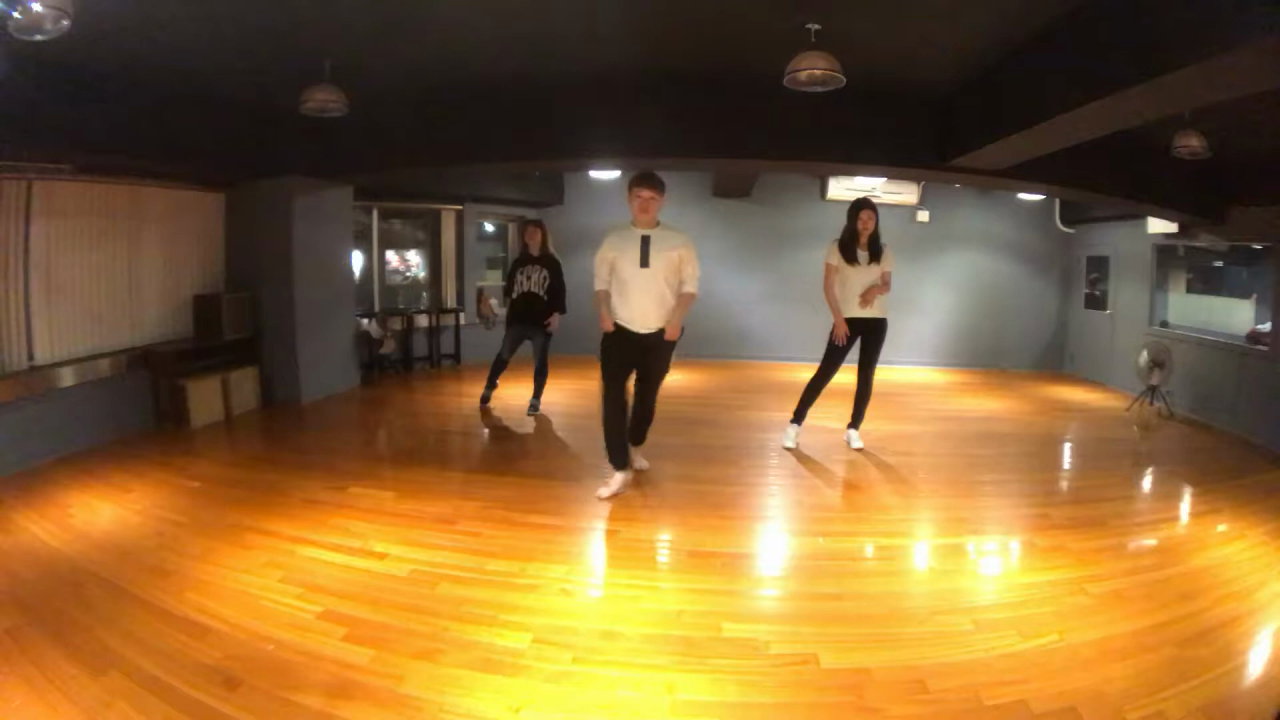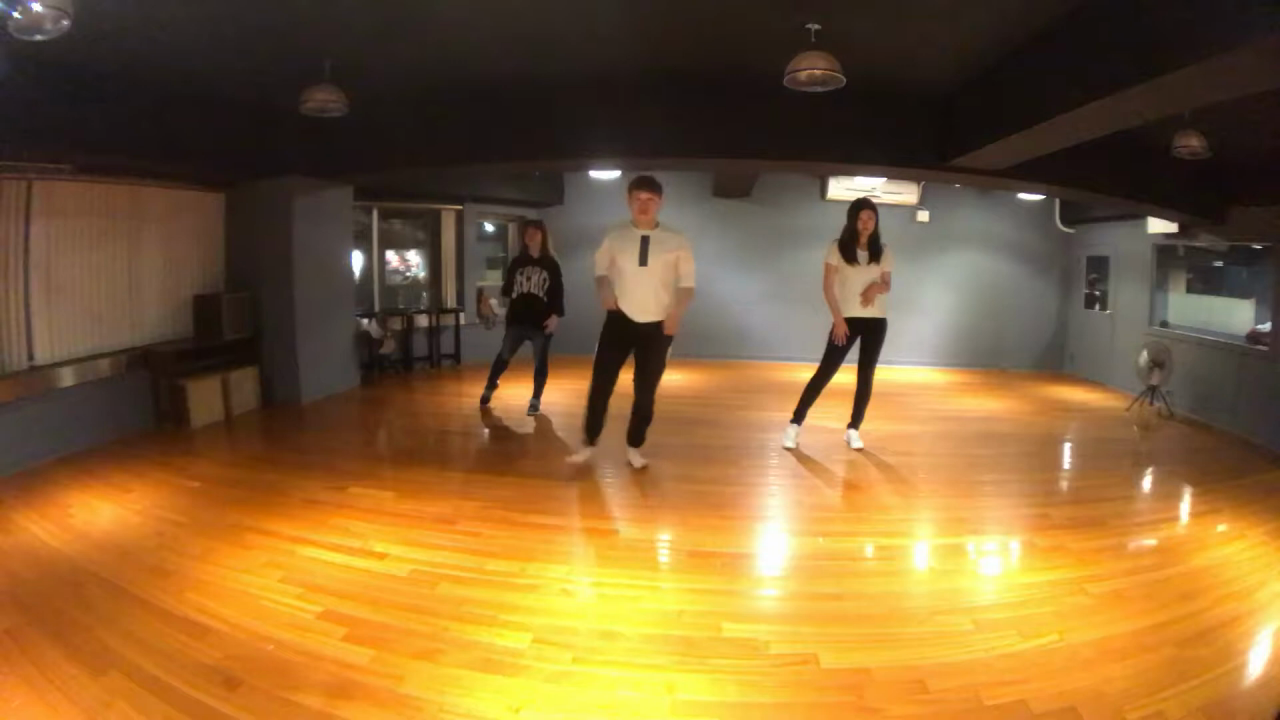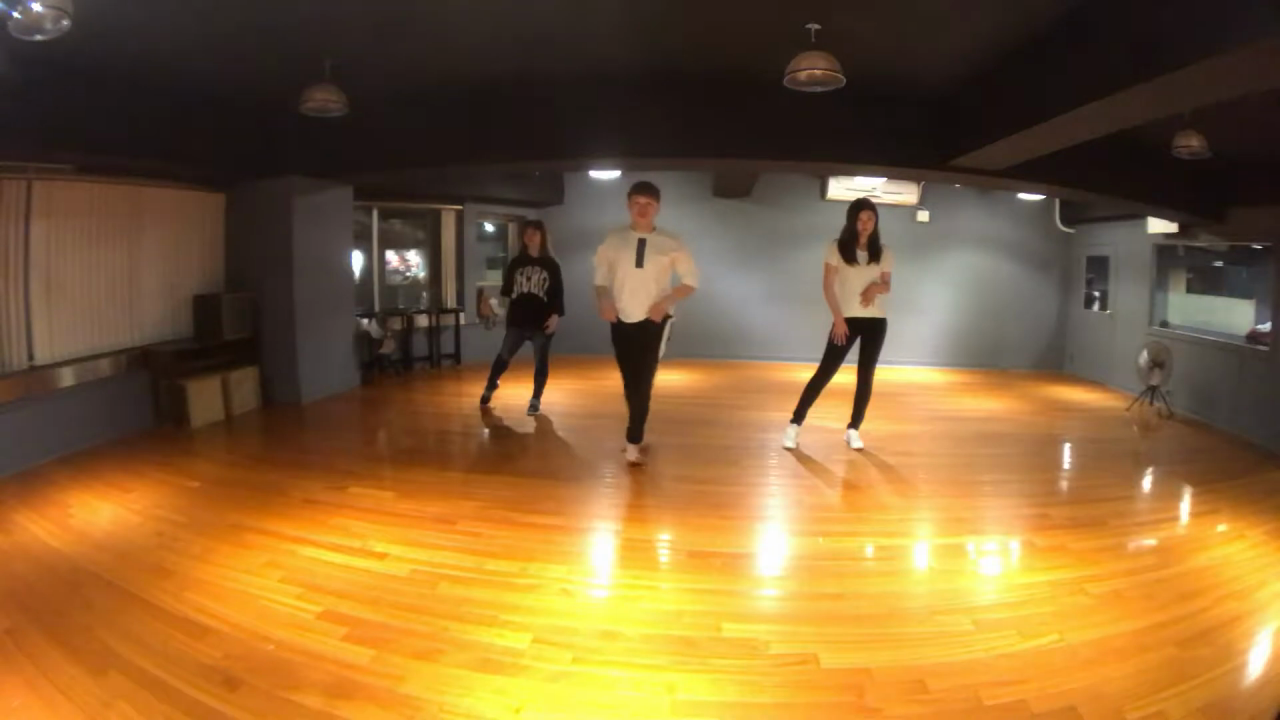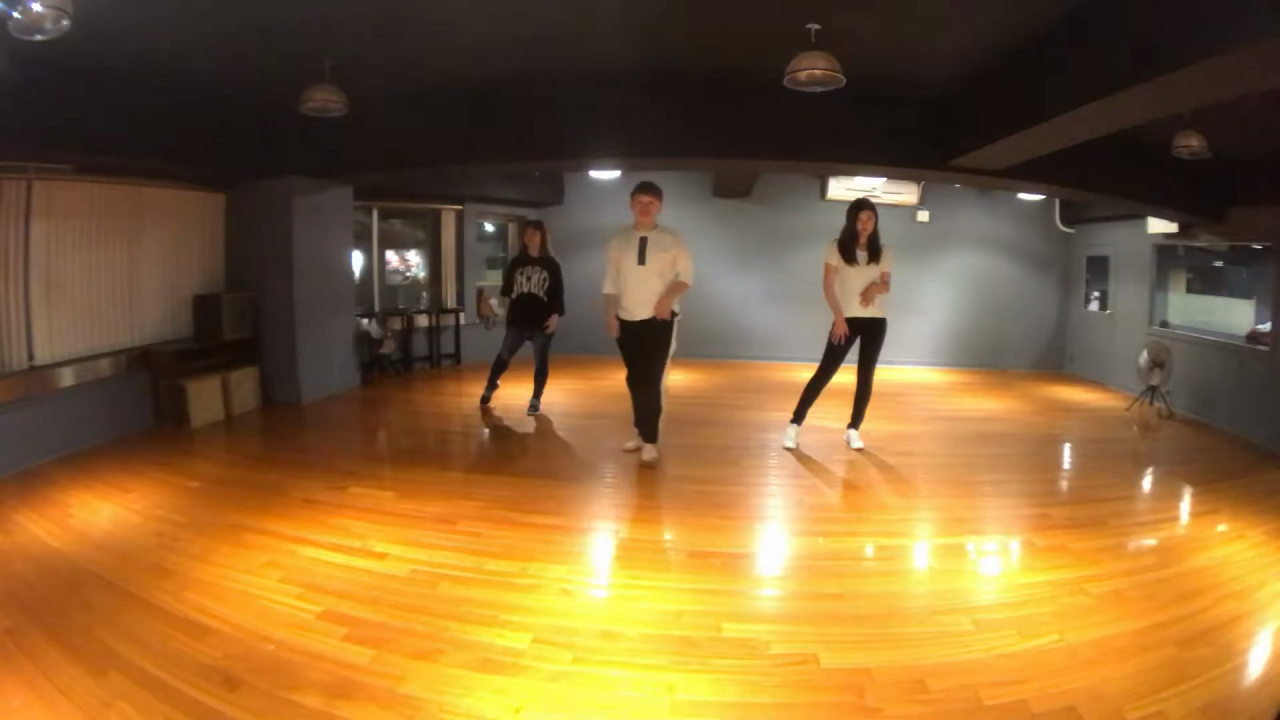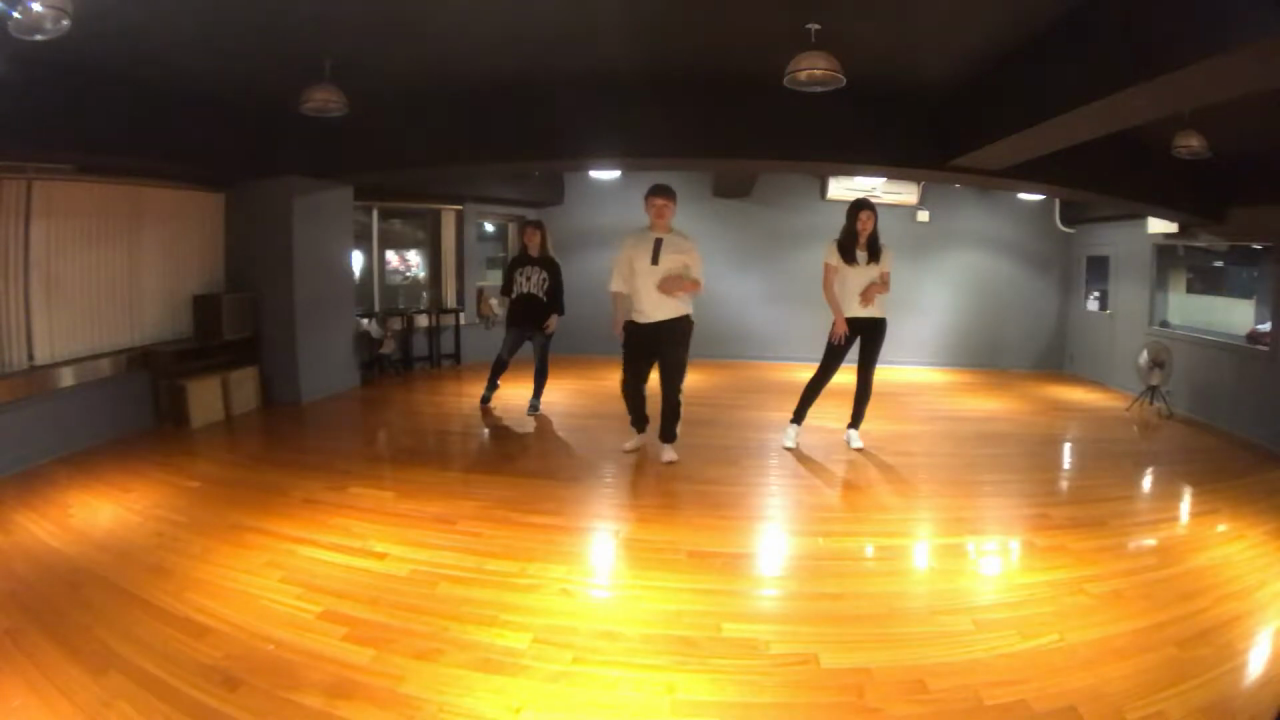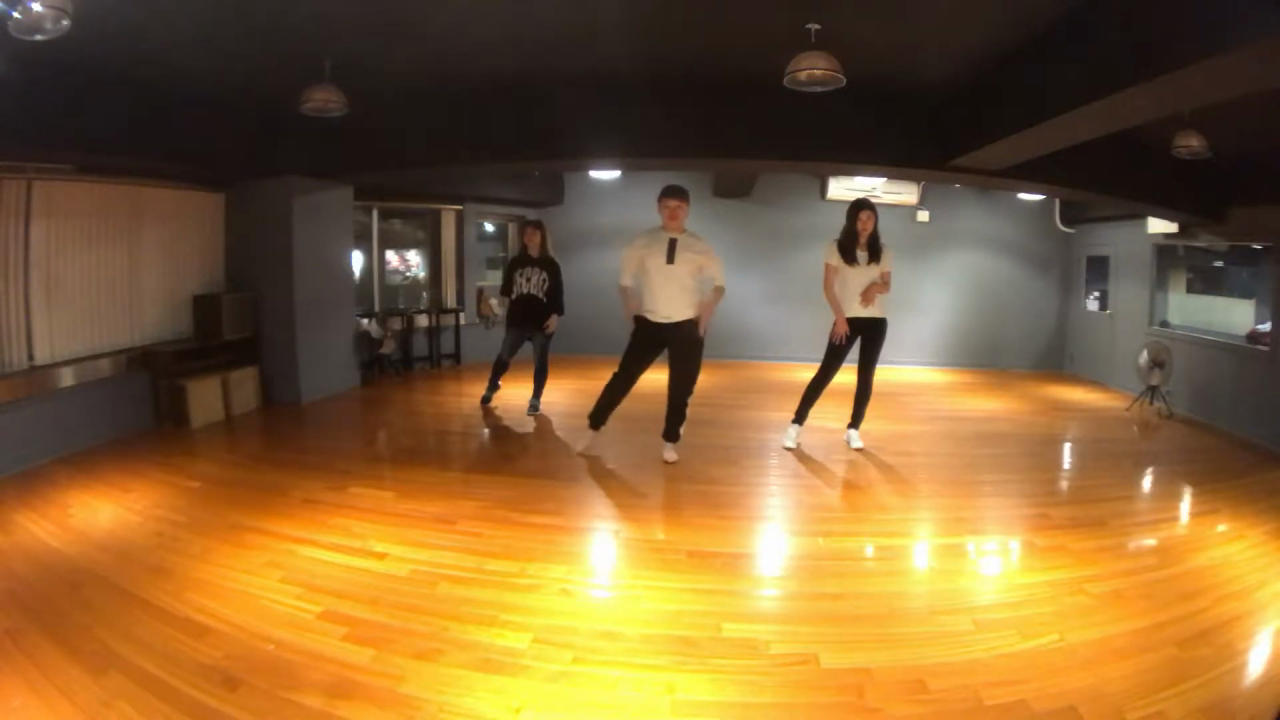
dt=0.3s
person 1, frame 1
left shoulder: (679, 241)
right shoulder: (614, 240)
left elbow: (690, 284)
right elbow: (601, 280)
left wrist: (677, 318)
right wrist: (604, 311)
left hip: (660, 332)
right hip: (621, 330)
left knee: (647, 396)
right knee: (613, 395)
left ankle: (634, 447)
right ankle: (620, 469)
person 1, frame 2
left shoulder: (675, 241)
right shoulder: (615, 237)
left elbow: (688, 281)
right elbow: (601, 269)
left wrist: (676, 312)
right wrist: (606, 290)
left hip: (657, 324)
right hip: (620, 319)
left knee: (646, 389)
right knee: (602, 381)
left ankle: (634, 446)
right ankle: (589, 444)
person 1, frame 3
left shoulder: (670, 244)
right shoulder: (614, 241)
left elbow: (690, 280)
right elbow: (600, 275)
left wrist: (666, 302)
right wrist: (603, 299)
left hip: (653, 321)
right hip: (621, 322)
left knee: (642, 383)
right knee: (630, 382)
left ankle: (633, 442)
right ankle: (636, 435)
person 1, frame 4
left shoulder: (672, 240)
right shoulder: (619, 242)
left elbow: (685, 277)
right elbow: (610, 283)
left wrist: (668, 297)
right wrist: (611, 316)
left hip: (659, 319)
right hip: (627, 321)
left knee: (652, 380)
right knee: (635, 380)
left ankle: (650, 442)
right ankle: (643, 433)
person 1, frame 5
left shoulder: (685, 245)
right shoulder: (632, 242)
left elbow: (696, 283)
right elbow: (619, 283)
left wrist: (681, 283)
right wrist: (619, 317)
left hip: (675, 322)
right hip: (639, 323)
left knee: (671, 385)
right knee: (631, 382)
left ankle: (667, 442)
right ankle: (640, 432)
person 1, frame 6
left shoulder: (699, 246)
right shoulder: (644, 242)
left elbow: (718, 282)
right elbow: (627, 277)
left wrist: (709, 306)
right wrist: (630, 303)
left hip: (688, 325)
right hip: (651, 322)
left knee: (681, 387)
right knee: (624, 376)
left ankle: (669, 441)
right ankle: (593, 428)
person 2, frame 1
left shoulder: (883, 252)
right shoulder: (838, 248)
left elbow: (887, 285)
right elbow: (828, 286)
left wrist: (877, 289)
right wrist: (838, 318)
left hip: (876, 321)
right hip: (847, 319)
left knee: (866, 375)
right knee: (825, 371)
left ankle: (853, 429)
right ankle: (795, 424)
person 2, frame 2
left shoulder: (883, 252)
right shoulder: (838, 248)
left elbow: (888, 285)
right elbow: (828, 286)
left wrist: (877, 287)
right wrist: (838, 318)
left hip: (876, 321)
right hip: (847, 319)
left knee: (866, 375)
right knee: (825, 371)
left ankle: (853, 429)
right ankle: (795, 425)
person 2, frame 3
left shoulder: (882, 252)
right shoulder: (837, 248)
left elbow: (887, 285)
right elbow: (828, 286)
left wrist: (877, 287)
right wrist: (837, 318)
left hip: (875, 321)
right hip: (846, 319)
left knee: (866, 375)
right knee: (825, 372)
left ankle: (853, 429)
right ankle: (795, 424)
person 2, frame 4
left shoulder: (882, 253)
right shoulder: (837, 248)
left elbow: (887, 285)
right elbow: (828, 286)
left wrist: (876, 287)
right wrist: (838, 317)
left hip: (875, 321)
right hip: (846, 319)
left knee: (865, 376)
right knee: (825, 372)
left ankle: (853, 429)
right ankle: (795, 425)
person 2, frame 5
left shoulder: (882, 252)
right shoulder: (837, 248)
left elbow: (887, 285)
right elbow: (828, 286)
left wrist: (876, 287)
right wrist: (838, 317)
left hip: (875, 321)
right hip: (846, 319)
left knee: (866, 376)
right knee: (825, 372)
left ankle: (853, 429)
right ankle: (795, 424)
person 2, frame 6
left shoulder: (882, 252)
right shoulder: (837, 248)
left elbow: (887, 285)
right elbow: (828, 286)
left wrist: (876, 287)
right wrist: (839, 317)
left hip: (876, 321)
right hip: (847, 319)
left knee: (866, 376)
right knee: (826, 372)
left ankle: (853, 429)
right ankle: (796, 425)
person 3, frame 1
left shoulder: (551, 263)
right shoulder: (518, 262)
left elbow: (560, 291)
right elbow: (509, 288)
left wrist: (557, 314)
left hip: (541, 320)
right hip: (517, 318)
left knee: (540, 360)
right knee: (504, 354)
left ankle: (536, 400)
right ankle: (489, 386)
person 3, frame 2
left shoulder: (551, 265)
right shoulder: (517, 263)
left elbow: (558, 293)
right elbow: (507, 289)
left wrist: (555, 316)
left hip: (541, 321)
right hip: (517, 318)
left knee: (540, 360)
right knee: (504, 355)
left ankle: (535, 400)
right ankle: (490, 386)
person 3, frame 3
left shoulder: (551, 264)
right shoulder: (516, 263)
left elbow: (558, 293)
right elbow: (507, 289)
left wrist: (556, 316)
left hip: (542, 321)
right hip: (518, 319)
left knee: (541, 360)
right knee: (504, 355)
left ankle: (535, 400)
right ankle: (490, 386)
person 3, frame 4
left shoulder: (551, 265)
right shoulder: (516, 263)
left elbow: (558, 293)
right elbow: (507, 289)
left wrist: (556, 315)
left hip: (542, 321)
right hip: (518, 319)
left knee: (541, 360)
right knee: (504, 355)
left ankle: (536, 400)
right ankle: (490, 386)
person 3, frame 5
left shoulder: (551, 264)
right shoulder: (516, 262)
left elbow: (558, 293)
right elbow: (507, 289)
left wrist: (555, 315)
left hip: (542, 321)
right hip: (518, 319)
left knee: (541, 361)
right knee: (504, 355)
left ankle: (535, 400)
right ankle: (491, 386)
person 3, frame 6
left shoulder: (551, 265)
right shoulder: (516, 263)
left elbow: (558, 294)
right elbow: (507, 289)
left wrist: (555, 316)
left hip: (541, 321)
right hip: (517, 319)
left knee: (540, 361)
right knee: (504, 355)
left ankle: (535, 400)
right ankle: (492, 386)
